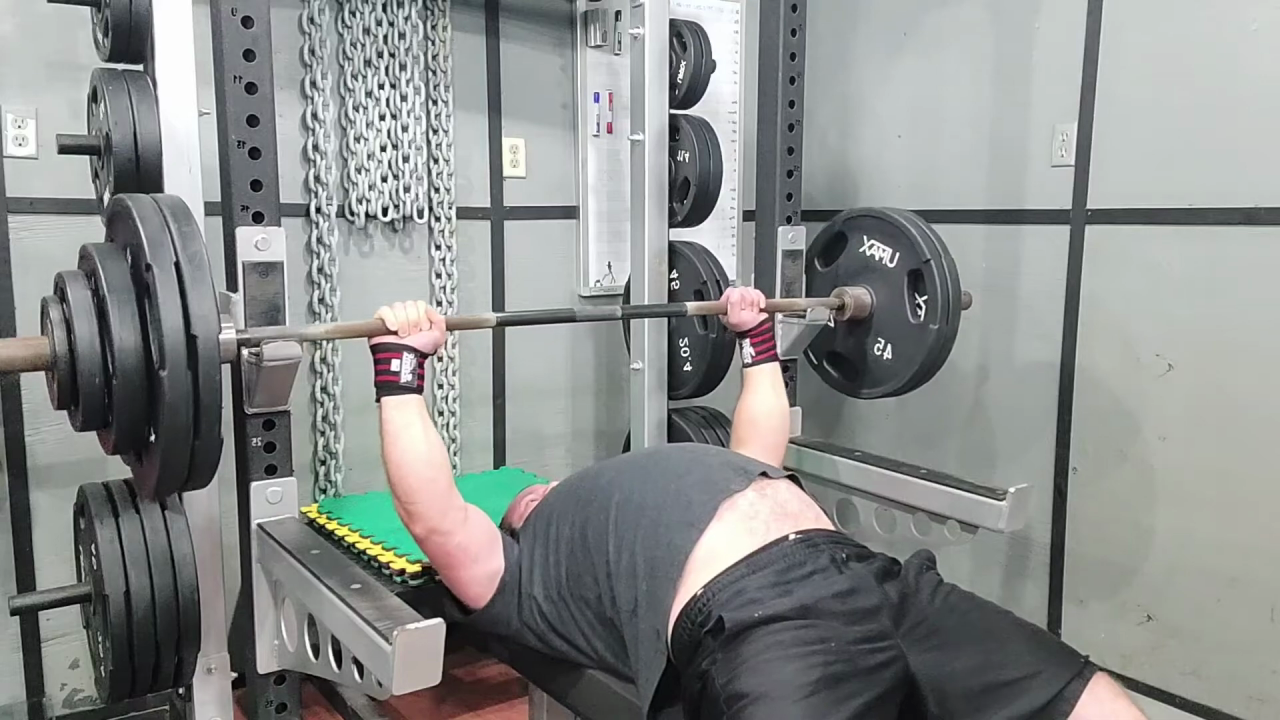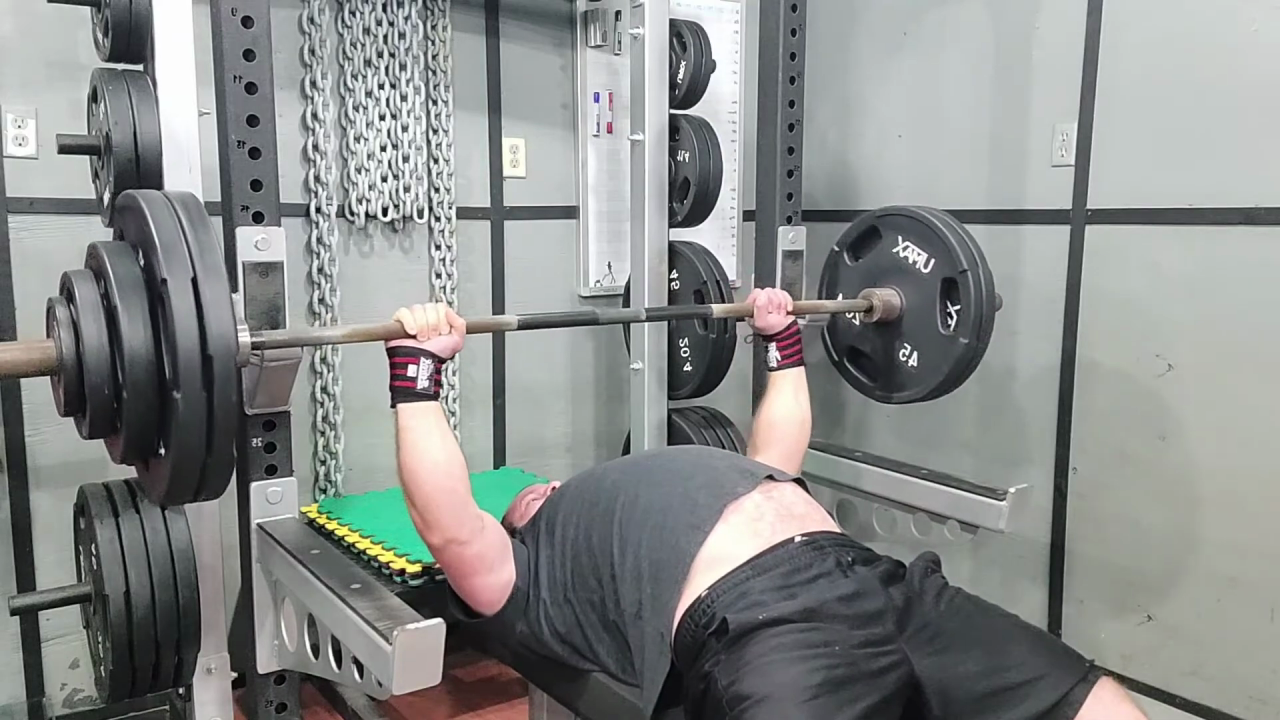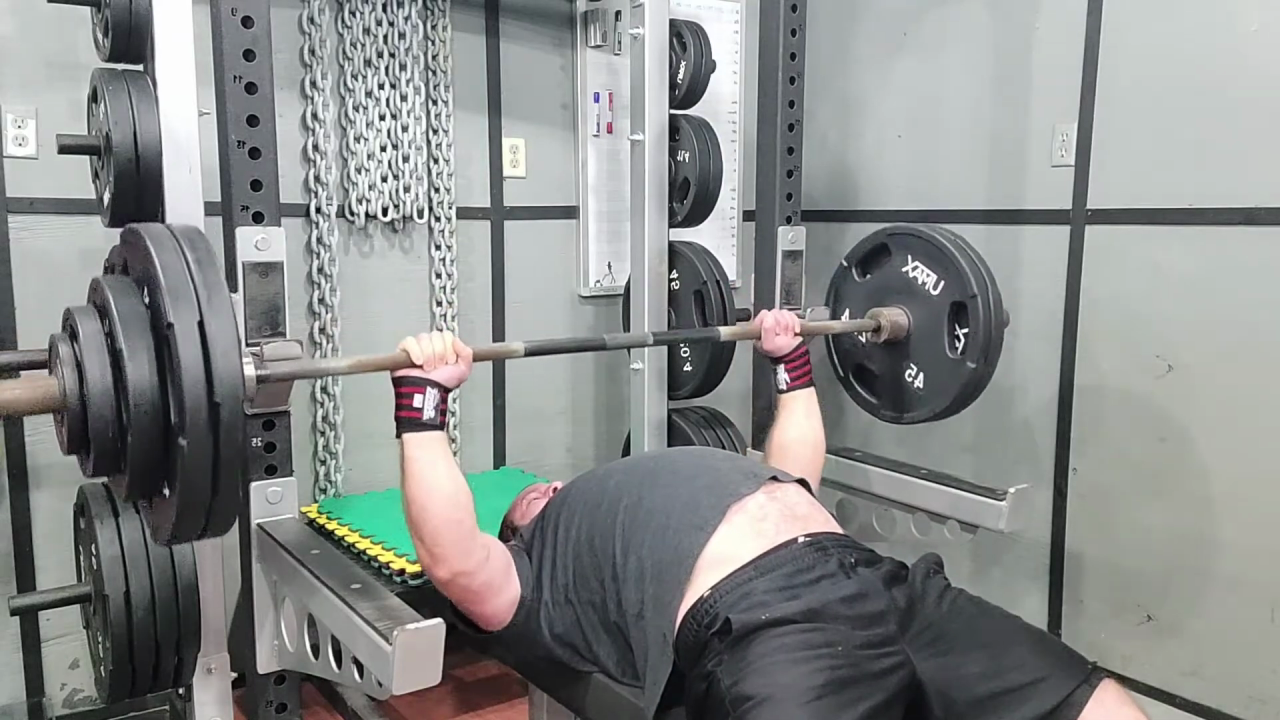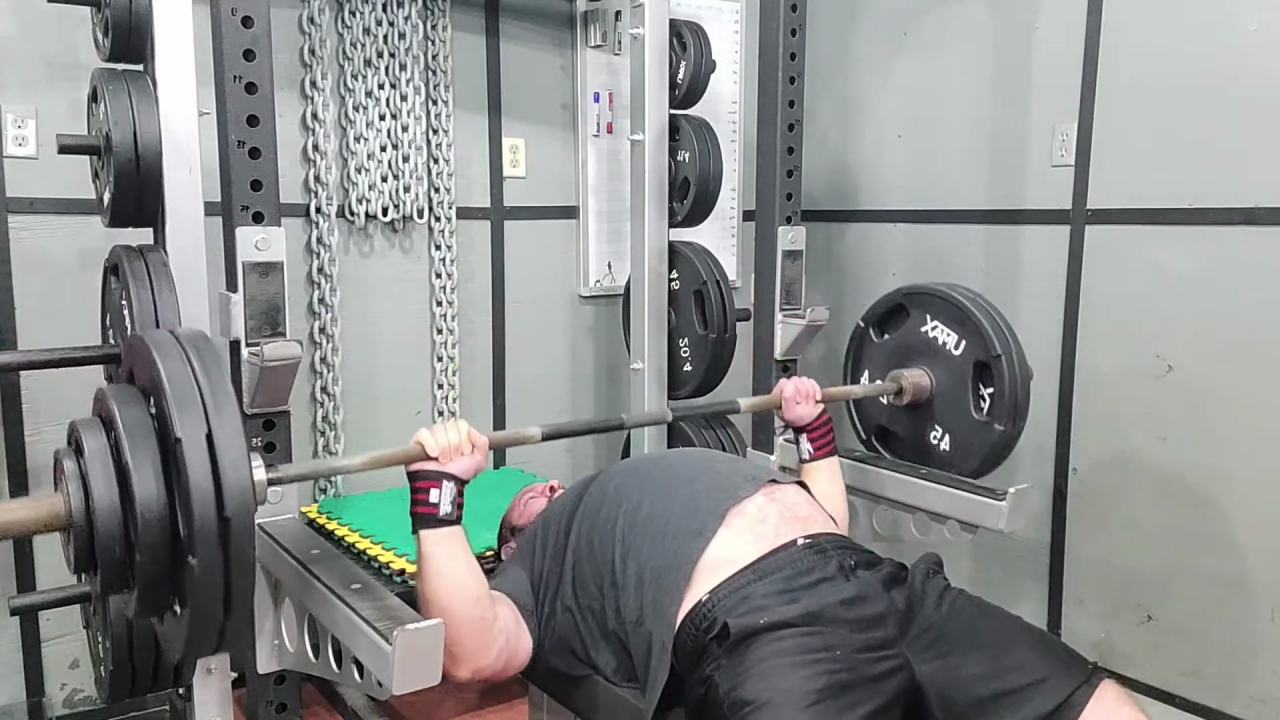
dt=1s
person 1, frame 1
left shoulder: (634, 502)
right shoulder: (527, 571)
left elbow: (759, 454)
right elbow: (433, 515)
left wrist: (757, 338)
right wrist: (401, 365)
left hip: (878, 583)
right hip: (749, 623)
person 1, frame 2
left shoulder: (638, 503)
right shoulder: (532, 576)
left elbow: (777, 458)
right elbow: (448, 525)
left wrist: (783, 340)
right wrist: (418, 370)
left hip: (880, 584)
right hip: (753, 628)
person 1, frame 3
left shoulder: (644, 508)
right shoulder: (537, 575)
left elbow: (792, 479)
right elbow: (453, 558)
left wrist: (790, 363)
right wrist: (423, 400)
left hip: (884, 586)
right hip: (754, 627)
person 1, frame 4
right shoulder: (536, 569)
right elbow: (472, 652)
left wrist: (813, 430)
right wrist: (439, 490)
left hip: (885, 587)
right hip: (752, 629)
